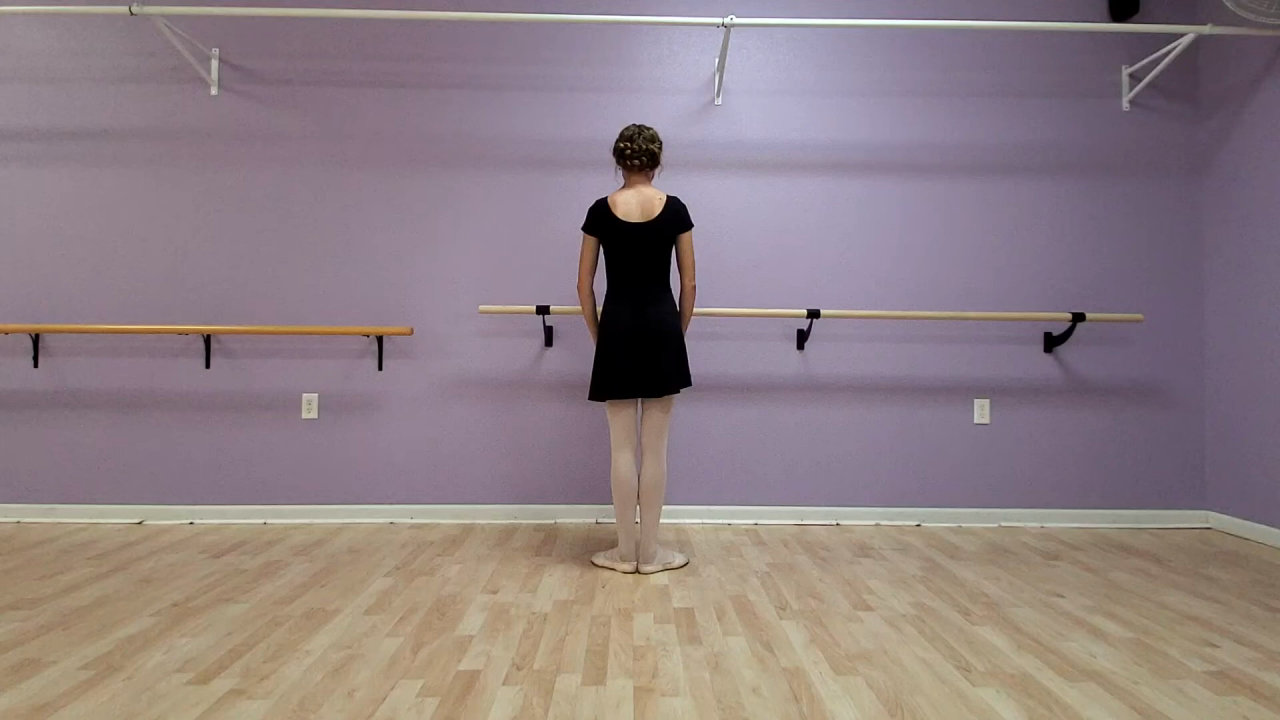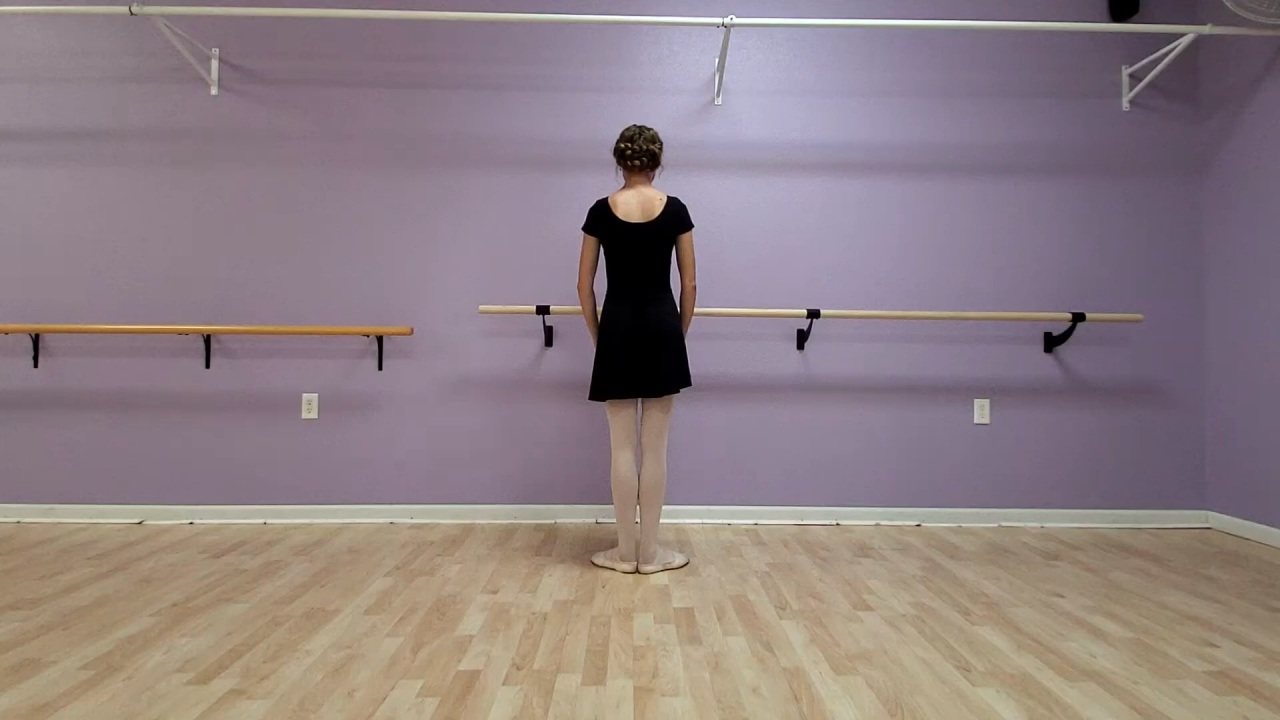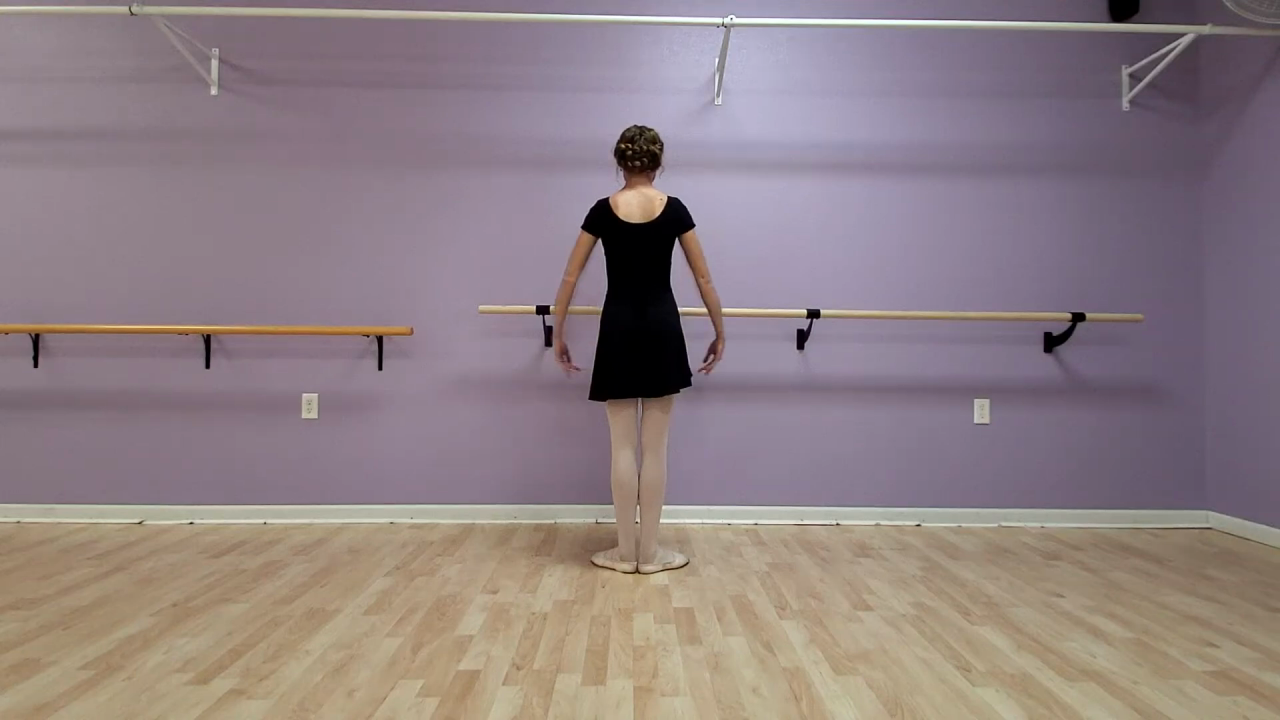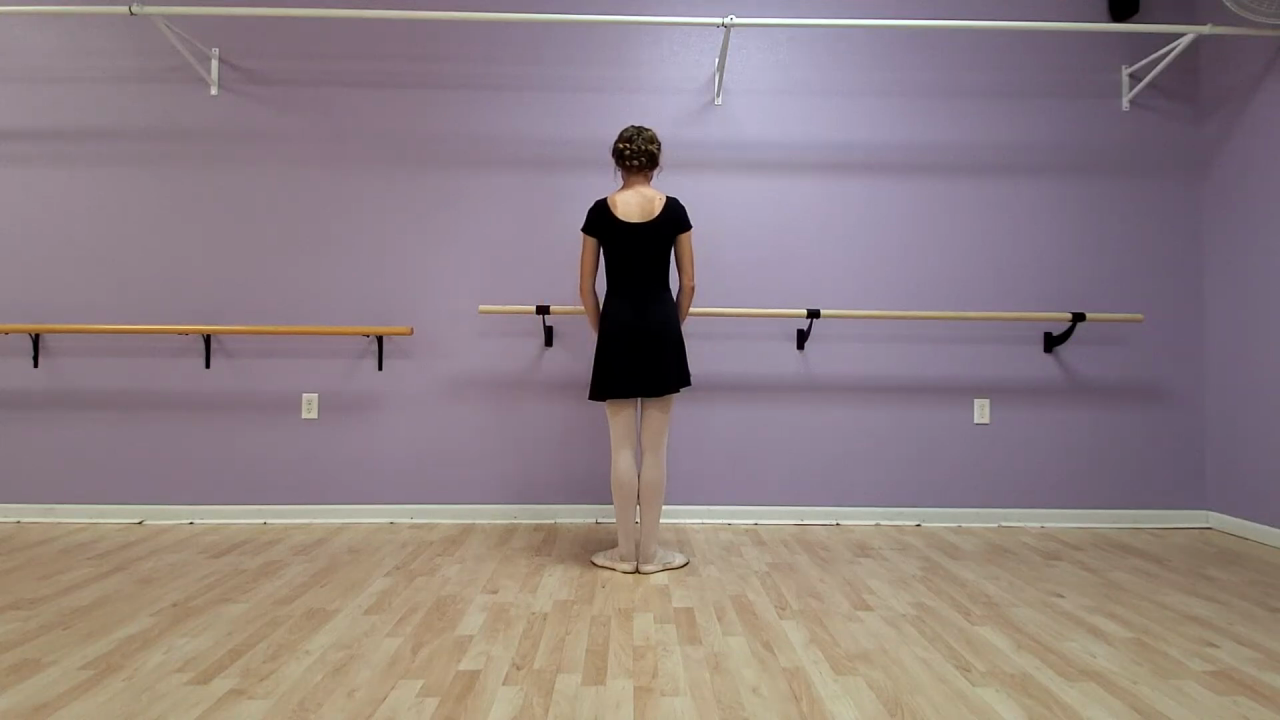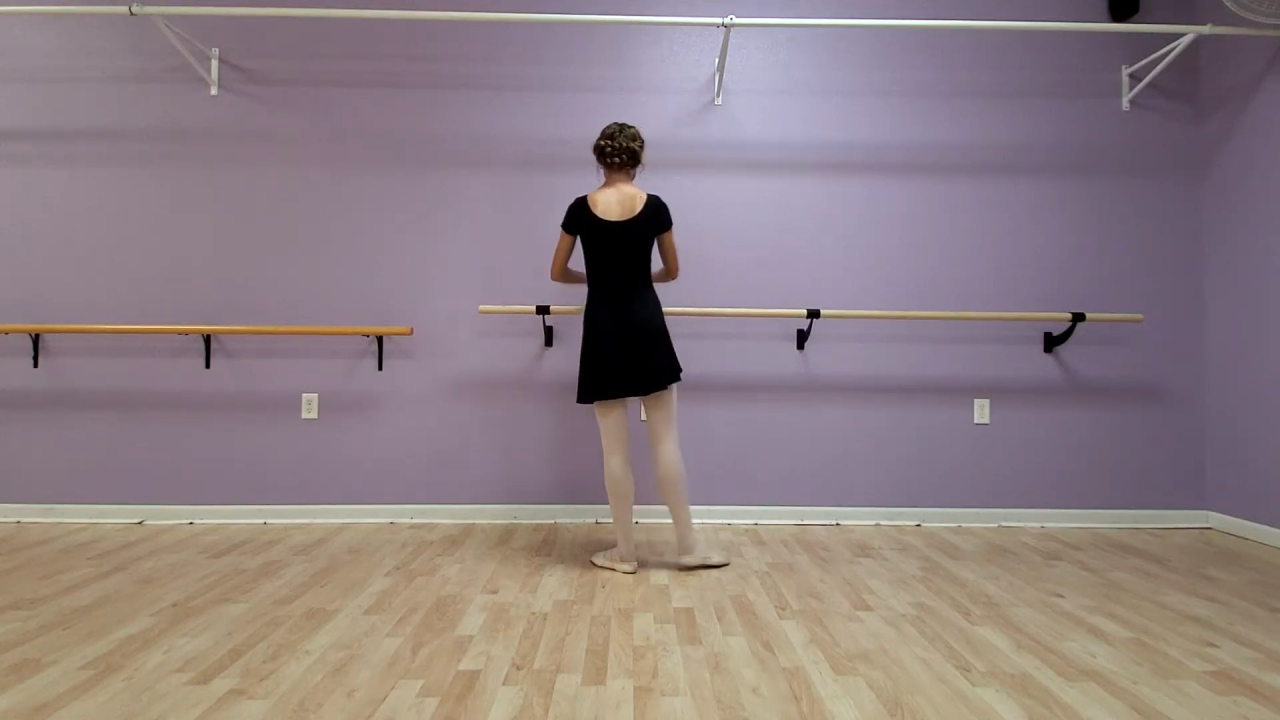
dt=1s
person 1, frame 1
left shoulder: (601, 211)
right shoulder: (675, 209)
left elbow: (584, 285)
right elbow: (689, 284)
left wrist: (597, 335)
right wrist: (678, 331)
left hip: (618, 326)
right hip: (660, 325)
left knee: (623, 446)
right knee: (654, 447)
left ankle: (626, 551)
right ankle: (649, 551)
person 1, frame 2
left shoulder: (601, 211)
right shoulder: (675, 210)
left elbow: (584, 286)
right elbow: (689, 285)
left wrist: (597, 336)
right wrist: (679, 333)
left hip: (618, 327)
right hip: (661, 326)
left knee: (623, 446)
right knee: (655, 447)
left ankle: (626, 551)
right ankle: (649, 551)
person 1, frame 3
left shoulder: (603, 211)
right shoulder: (674, 209)
left elbow: (570, 279)
right elbow: (704, 279)
left wrist: (558, 335)
right wrist: (720, 333)
left hip: (619, 328)
right hip: (661, 328)
left knee: (623, 445)
right knee: (654, 447)
left ankle: (625, 552)
right ankle: (649, 552)
person 1, frame 4
left shoulder: (601, 211)
right shoulder: (673, 210)
left elbow: (586, 287)
right elbow: (688, 283)
left wrist: (603, 333)
right wrist: (671, 328)
left hip: (618, 328)
right hip: (660, 328)
left knee: (623, 446)
right knee: (654, 446)
left ankle: (625, 551)
right ankle: (649, 551)
person 1, frame 5
left shoulder: (581, 209)
right shoulder: (655, 207)
left elbow: (557, 273)
right elbow: (671, 272)
left hip: (603, 329)
right hip: (646, 326)
left knee: (614, 447)
right knee: (665, 440)
left ankle: (624, 551)
right ankle: (688, 545)
